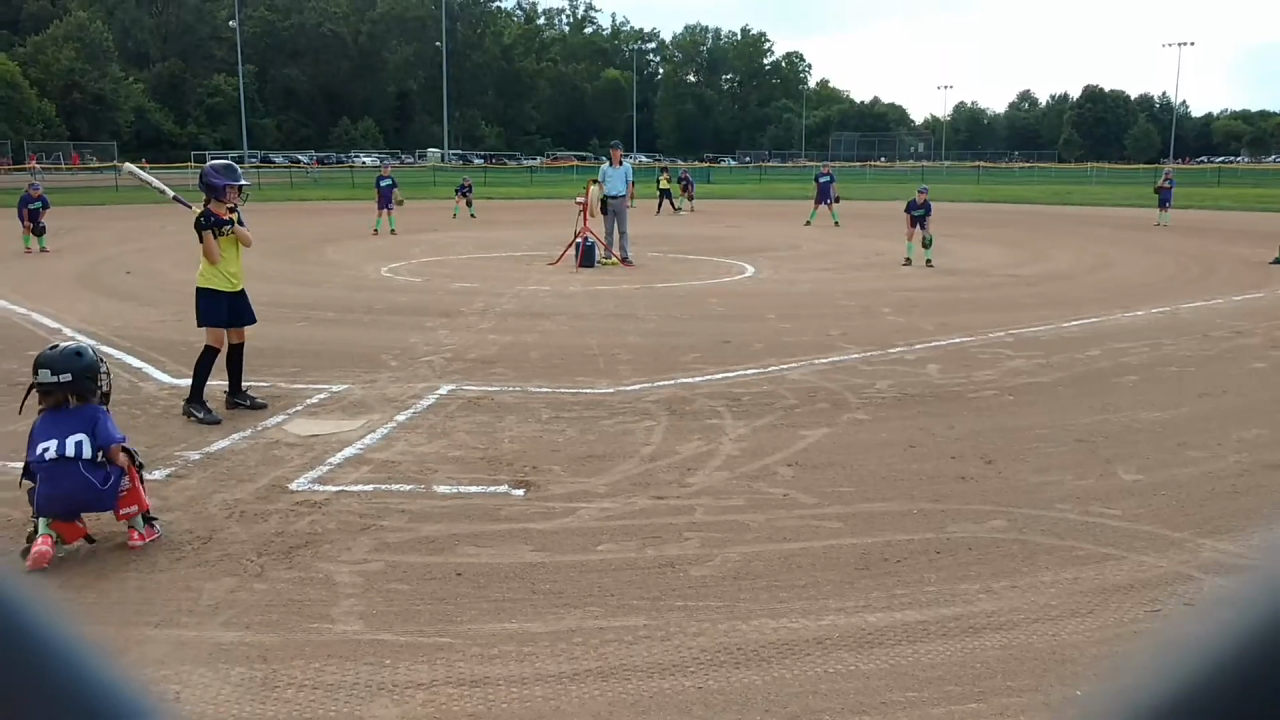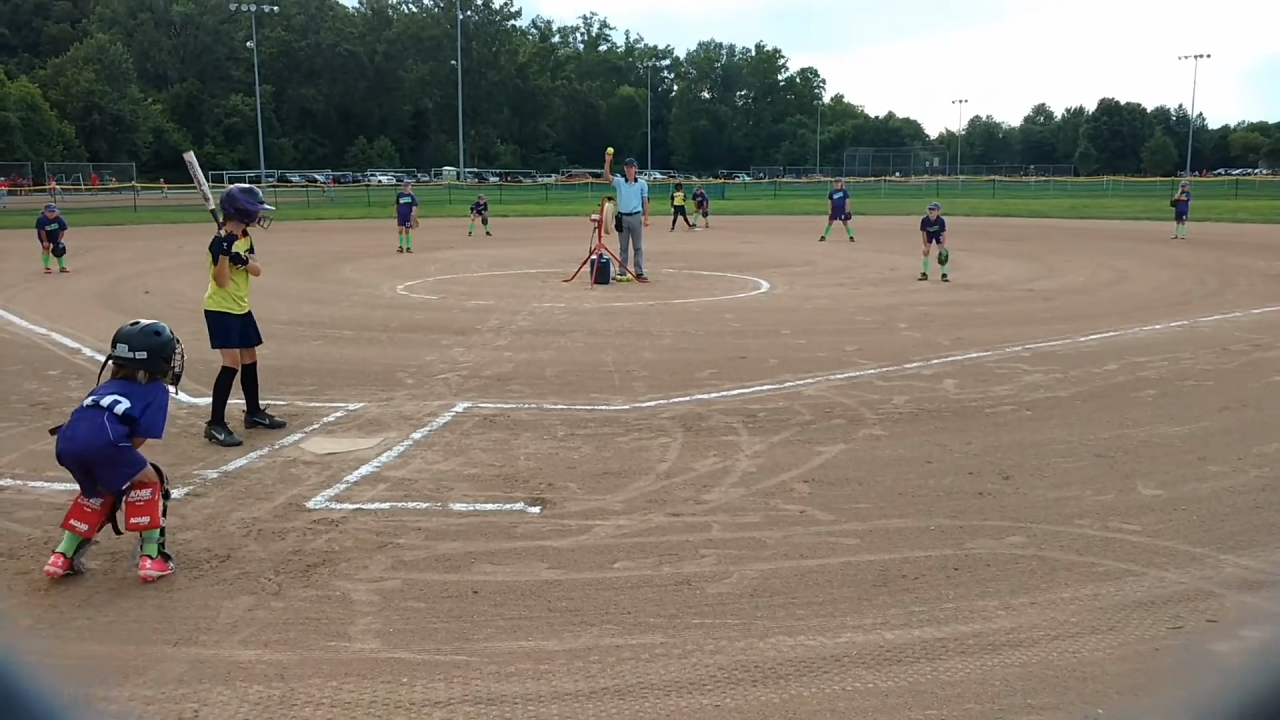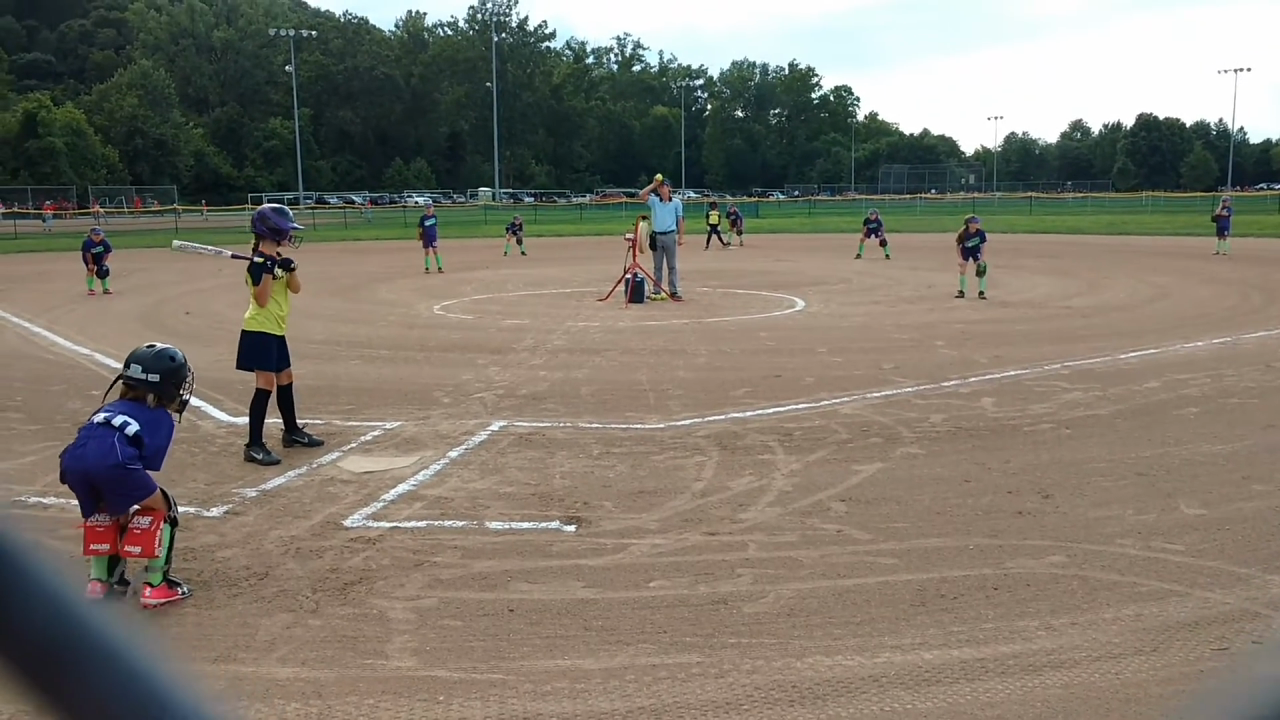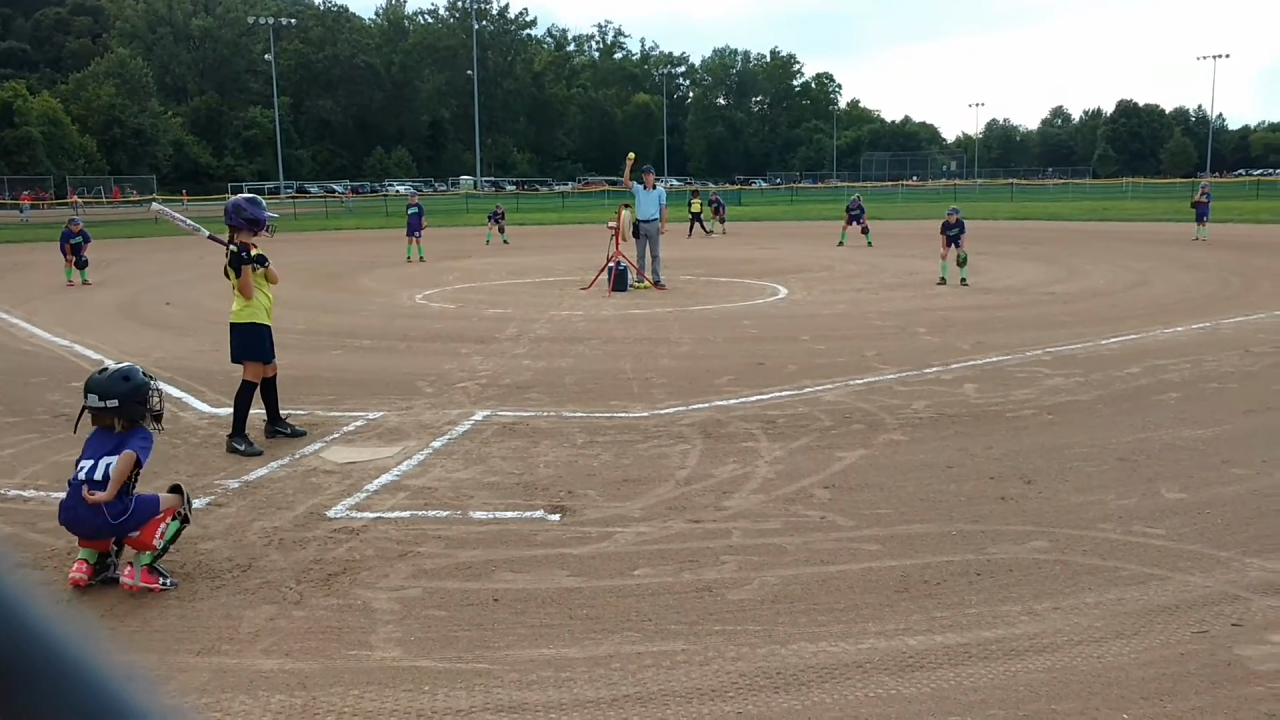
dt=1s
person 1, frame 1
left shoulder: (233, 213)
right shoulder: (204, 219)
left elbow: (248, 241)
right elbow: (214, 258)
left wrist: (229, 225)
right wrist: (208, 229)
left hip: (234, 286)
right hip: (212, 287)
left knee: (237, 339)
right knee: (215, 343)
left ankle: (235, 393)
right ankle: (194, 402)
person 1, frame 2
left shoulder: (244, 238)
right shoulder: (220, 242)
left elbow: (257, 270)
right elbow: (221, 281)
left wrist: (245, 261)
right wrist: (225, 252)
left hip: (241, 308)
right hip: (221, 309)
left knee: (249, 358)
right knee: (231, 362)
left ankle: (254, 412)
right ankle: (216, 424)
person 1, frame 3
left shoulder: (277, 258)
right shoulder: (258, 262)
left elbow: (296, 288)
right elbow: (261, 301)
left wrist: (291, 268)
right wrist: (267, 271)
left hip: (276, 330)
right hip: (260, 330)
left knee: (285, 379)
right knee: (266, 385)
left ankle: (292, 431)
right ankle: (254, 446)
person 1, frame 4
left shoulder: (251, 249)
right shoulder: (237, 253)
left elbow: (274, 279)
right elbow: (246, 292)
left wrist: (263, 262)
right wrist: (247, 264)
left hip: (261, 320)
right hip: (248, 321)
left knee: (269, 370)
right knee: (253, 376)
left ankle: (274, 422)
right ankle: (236, 437)
person 2, frame 1
left shoulder: (39, 423)
right shoulder: (94, 413)
left elbow: (32, 469)
right elbow: (114, 451)
right wrist: (118, 458)
left hip: (46, 500)
right hip: (90, 492)
left knee: (57, 501)
right knee: (124, 462)
left ankle: (44, 539)
right ankle: (139, 529)
person 2, frame 2
left shoulder: (108, 385)
right shoulder: (157, 391)
right elbow: (138, 438)
right wrist: (121, 468)
left hip: (67, 441)
right hip: (103, 440)
left knee: (98, 490)
right knee: (150, 482)
left ankle: (63, 557)
right ankle: (152, 558)
person 2, frame 3
left shoulder: (112, 406)
right shoulder: (162, 418)
right elbow: (146, 466)
right wrist: (124, 505)
left hip: (73, 461)
right hip: (112, 462)
left knee: (104, 511)
right knee: (161, 509)
left ankle: (99, 579)
right ankle: (156, 585)
person 2, frame 4
left shoulder: (96, 434)
right shoulder: (141, 435)
left elbow: (83, 477)
right elbow: (127, 458)
right wrist: (110, 494)
left hip: (72, 516)
right hip: (108, 516)
right knee: (178, 501)
left ankle: (88, 562)
right ankle: (142, 567)
